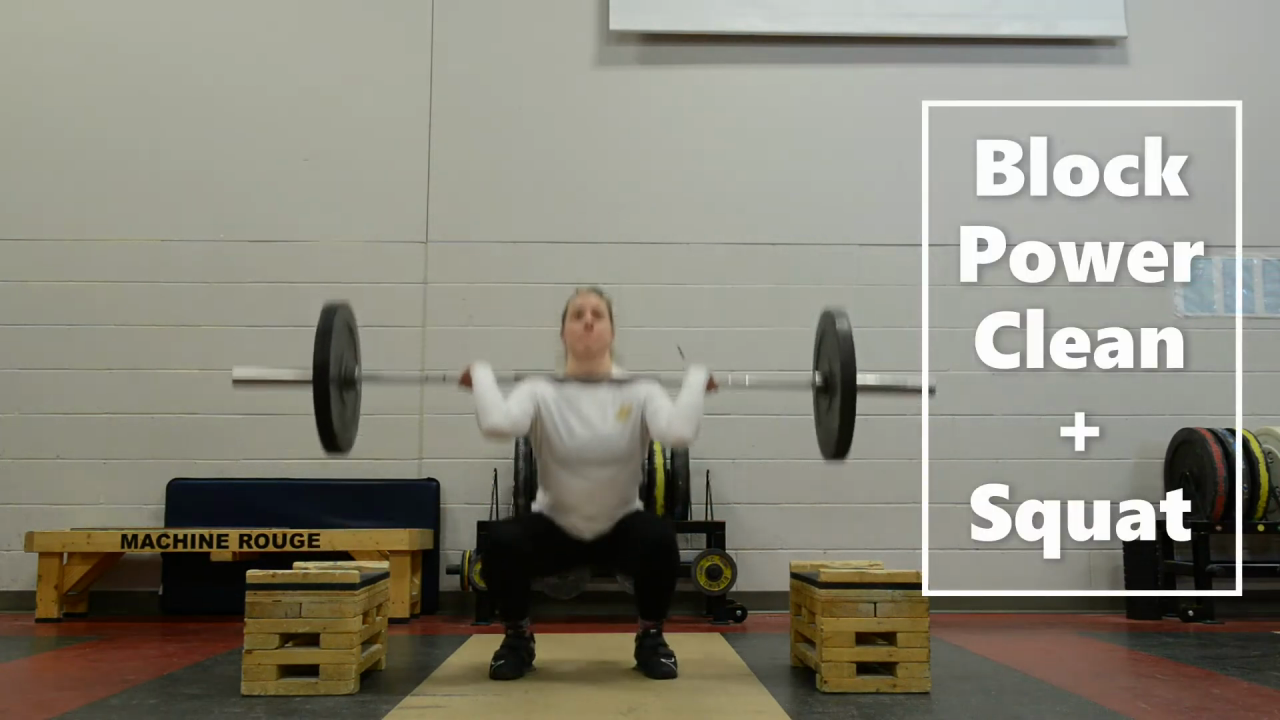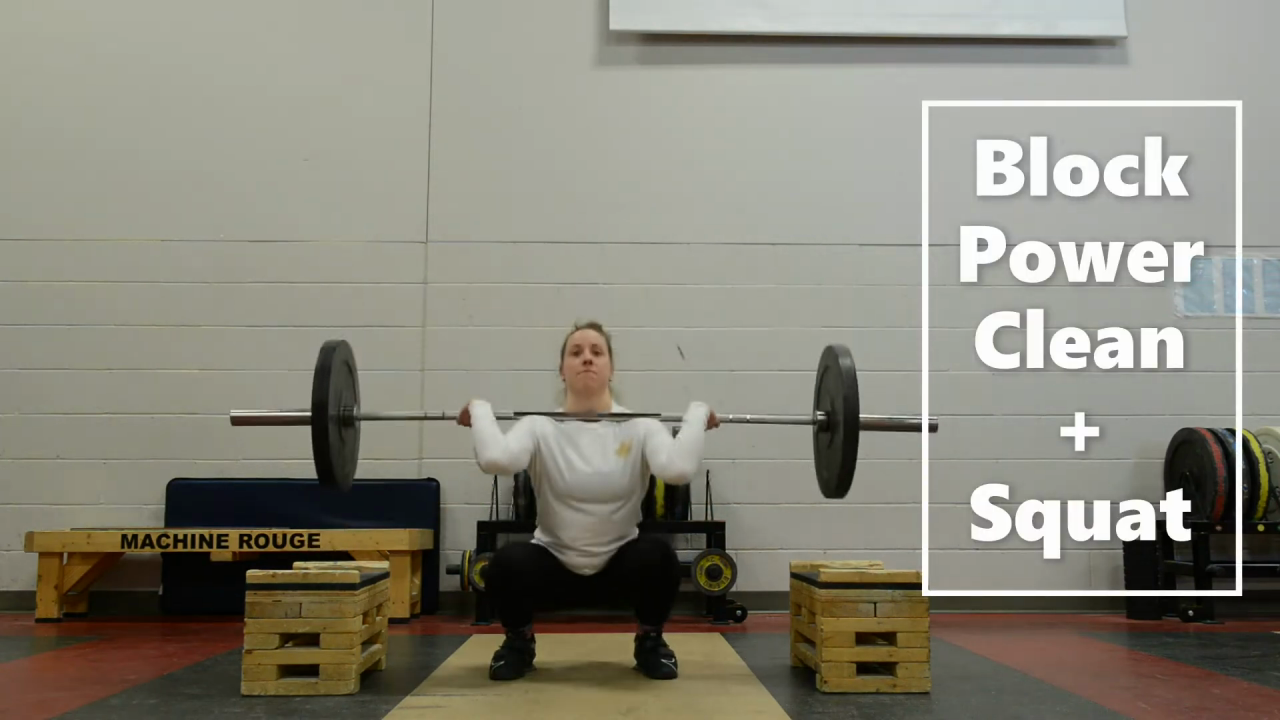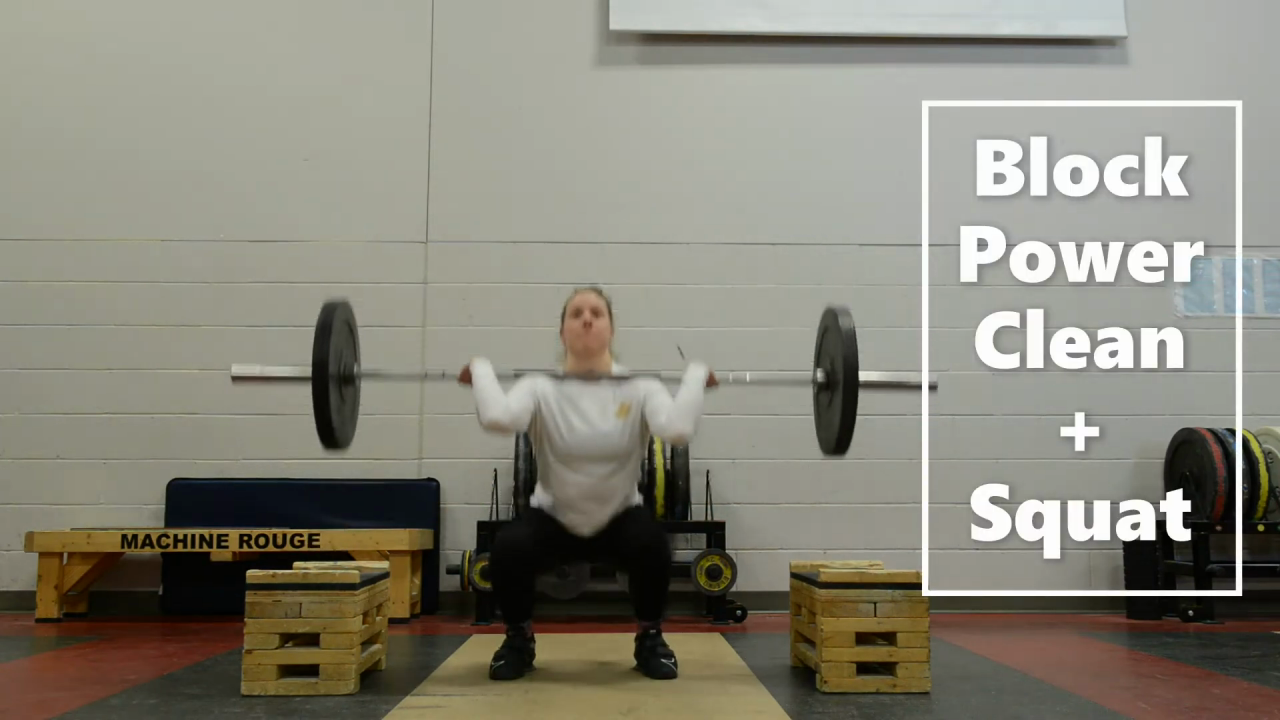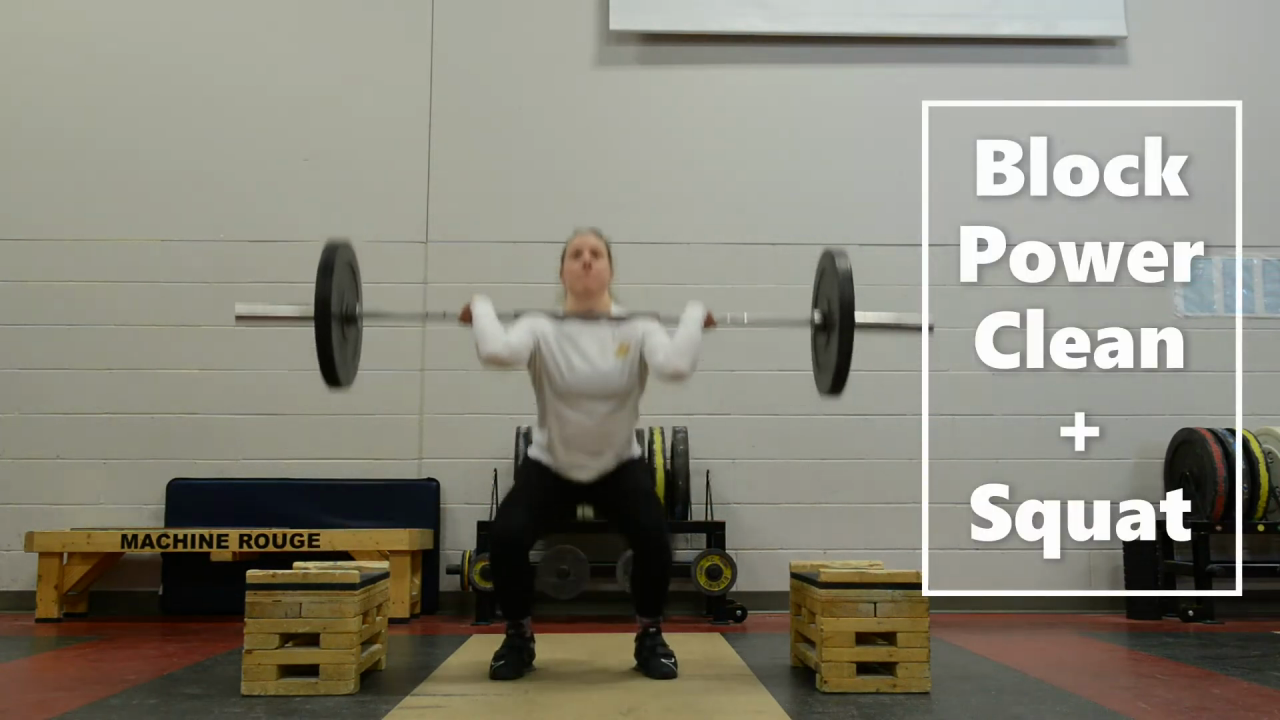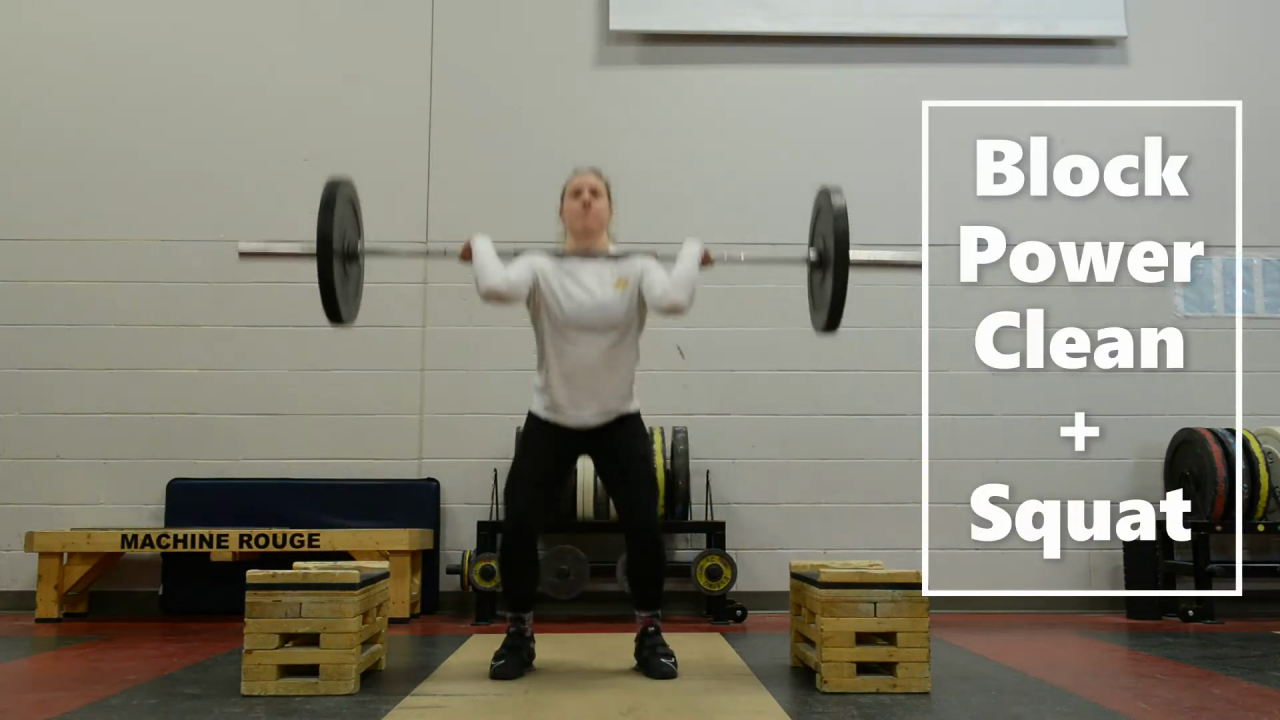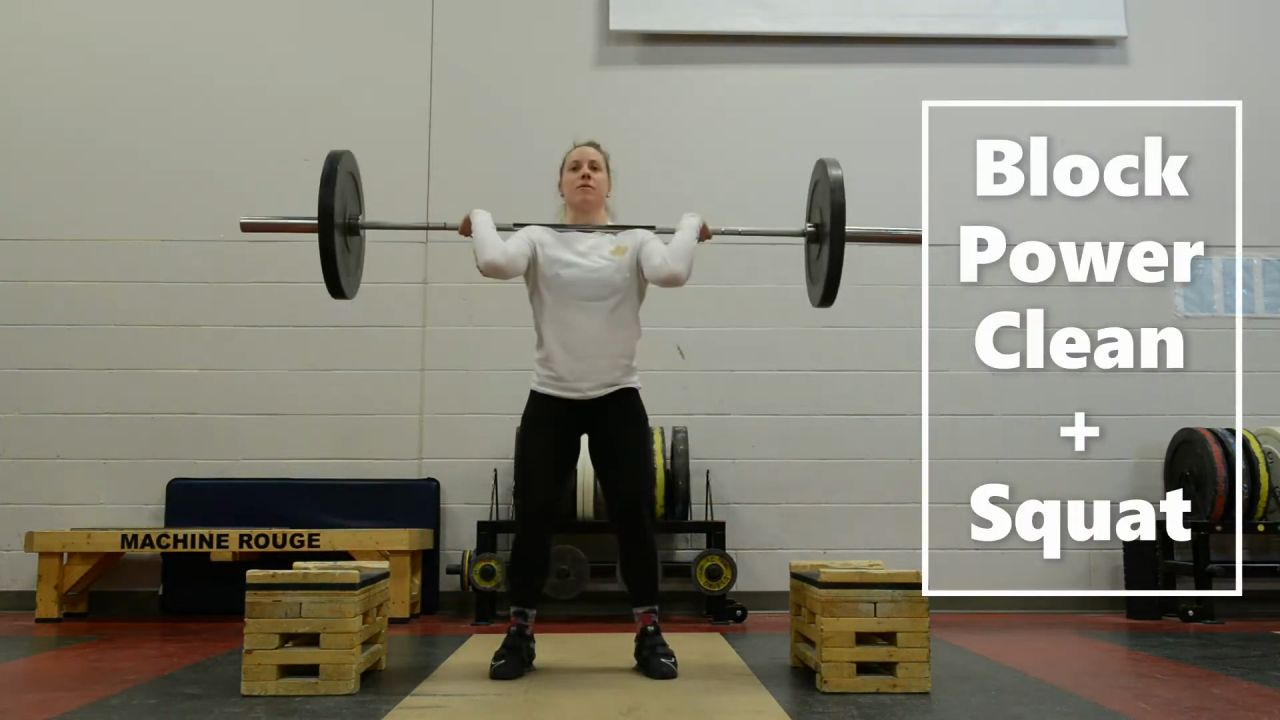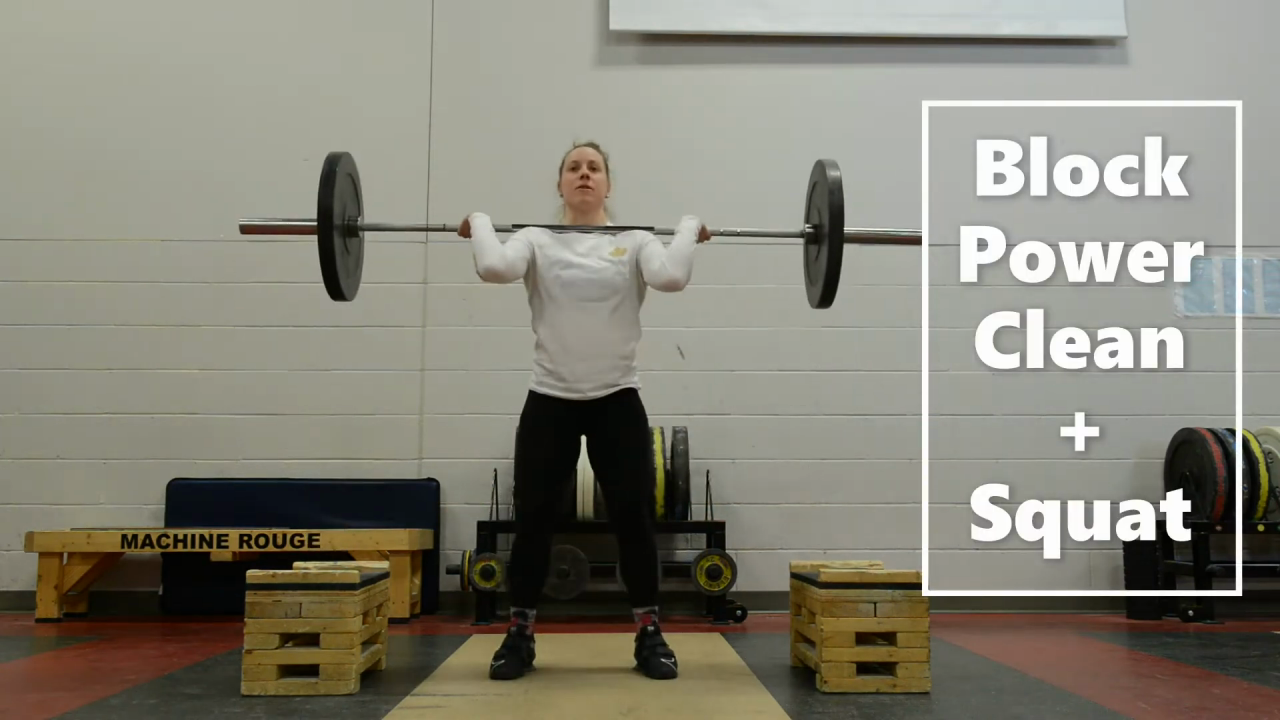
dt=0.2s
person 1, frame 1
left shoulder: (640, 392)
right shoulder: (540, 392)
left elbow: (678, 433)
right elbow: (498, 425)
left wrist: (695, 380)
right wrist: (483, 375)
left hip: (620, 525)
right hip: (554, 526)
left knee: (659, 545)
right knee: (501, 544)
left ankle: (651, 637)
right ankle: (518, 639)
person 1, frame 2
left shoulder: (639, 428)
right shoulder: (540, 429)
left elbow: (679, 470)
right elbow: (496, 460)
left wrist: (696, 415)
right wrist: (481, 411)
left hip: (618, 560)
right hip: (554, 562)
left knee: (659, 559)
right knee: (506, 563)
left ankle: (650, 639)
right ankle: (519, 640)
person 1, frame 3
left shoulder: (638, 389)
right shoulder: (540, 389)
left elbow: (677, 430)
right elbow: (498, 419)
left wrist: (693, 375)
right wrist: (482, 370)
left hip: (618, 515)
right hip: (553, 517)
left knee: (652, 547)
right knee: (509, 549)
left ankle: (650, 636)
right ankle: (519, 638)
person 1, frame 4
left shoulder: (638, 329)
right shoulder: (540, 328)
left elbow: (674, 366)
right elbow: (497, 354)
left wrist: (693, 316)
right wrist: (482, 310)
left hip: (619, 467)
right hip: (550, 468)
left knee: (652, 539)
right knee: (507, 537)
left ankle: (649, 636)
right ankle: (518, 637)
person 1, frame 5
left shoulder: (636, 267)
right shoulder: (540, 266)
left elbow: (674, 300)
right elbow: (495, 288)
left wrist: (691, 253)
right wrist: (481, 246)
left hip: (619, 422)
right hip: (550, 422)
left knee: (643, 526)
right knee: (519, 525)
left ankle: (649, 635)
right ankle: (518, 636)
person 1, frame 6
left shoulder: (634, 240)
right shoulder: (538, 239)
left elbow: (672, 272)
right elbow: (495, 263)
left wrist: (689, 226)
right wrist: (481, 220)
left hip: (617, 400)
right hip: (550, 400)
left knee: (634, 517)
right knee: (533, 518)
left ankle: (649, 635)
right ankle: (519, 635)
person 1, frame 7
left shoulder: (634, 241)
right shoulder: (536, 240)
left elbow: (672, 277)
right elbow: (494, 267)
left wrist: (688, 231)
right wrist: (481, 226)
left hip: (617, 401)
right hip: (549, 401)
left knee: (633, 518)
right knee: (533, 519)
left ankle: (649, 635)
right ankle: (519, 635)
